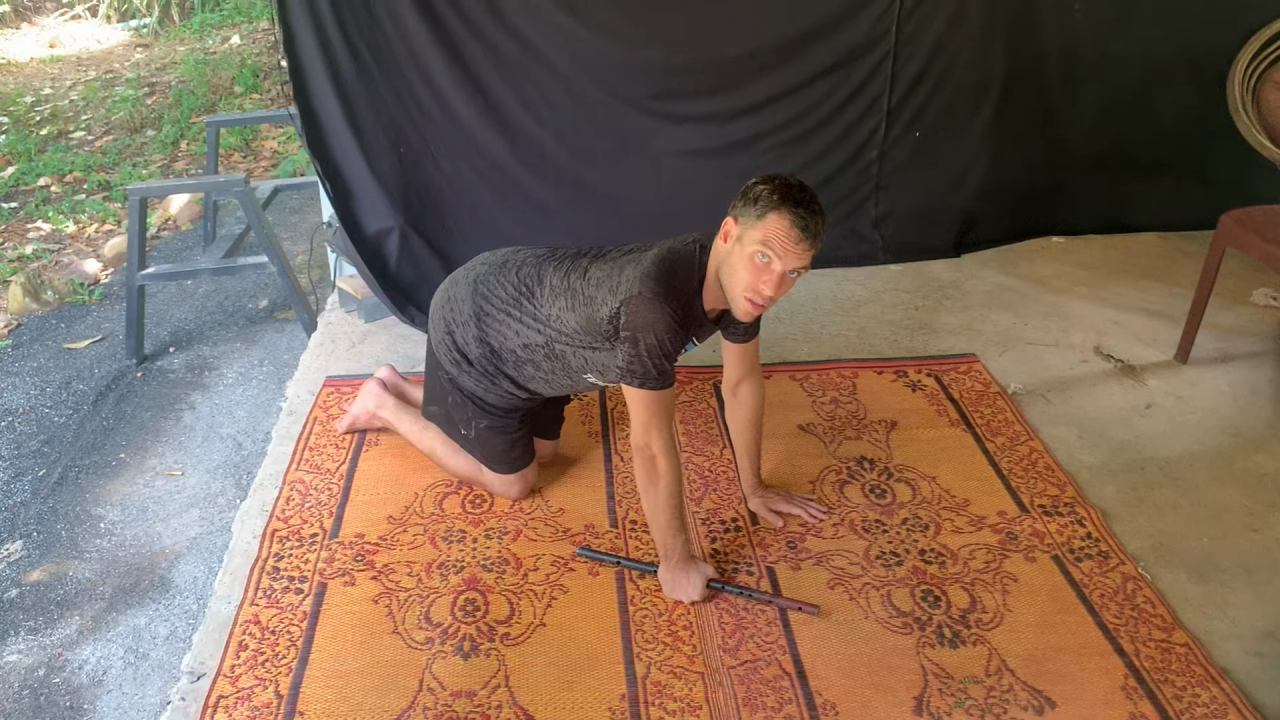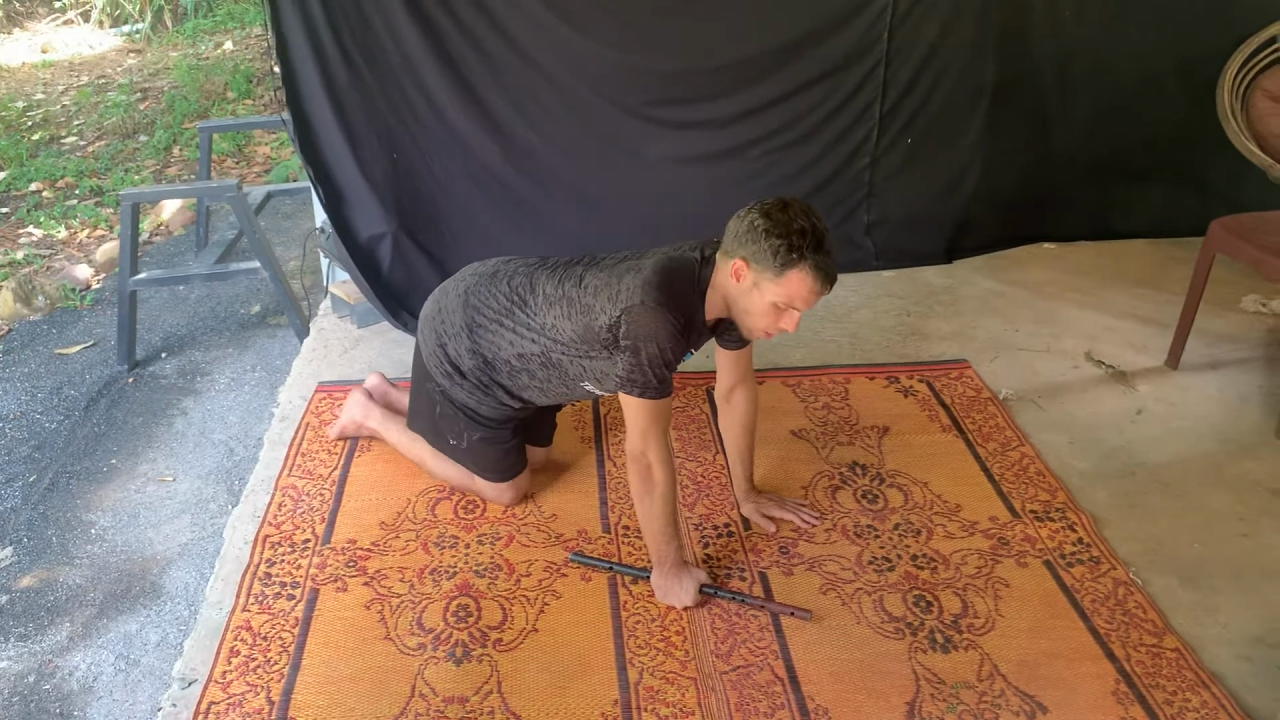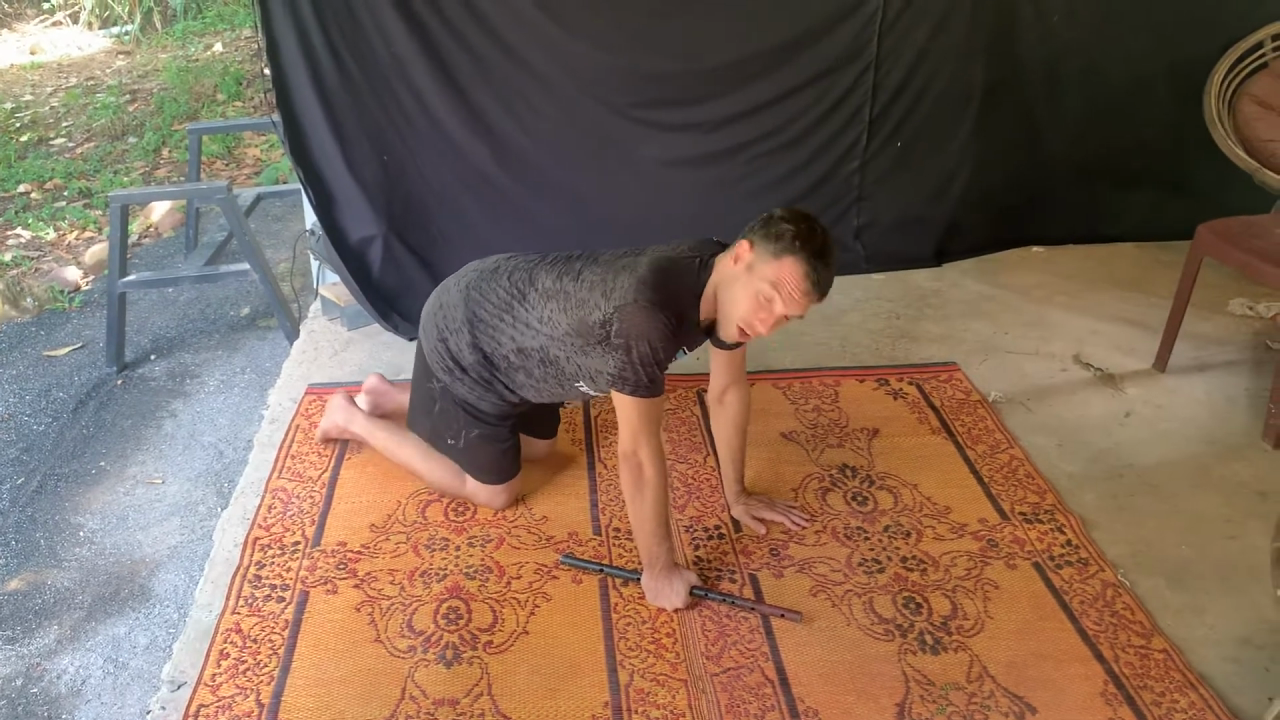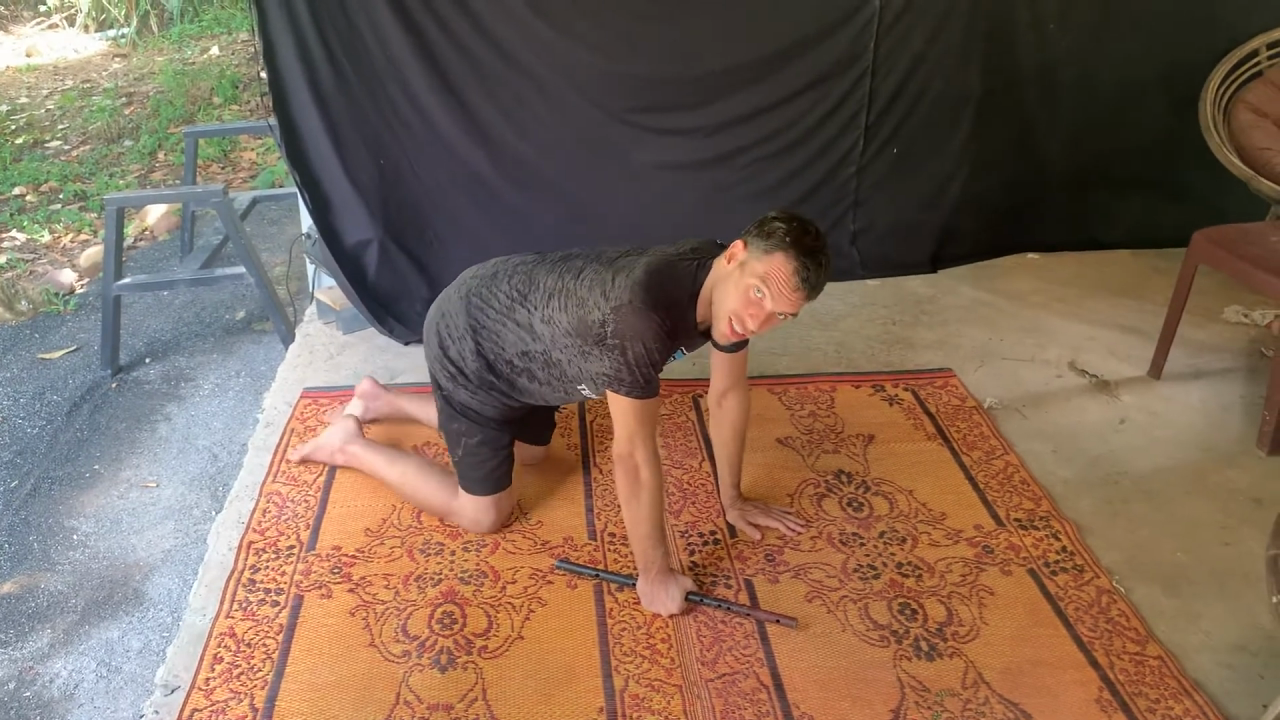
dt=1s
person 1, frame 1
left shoulder: (736, 275)
right shoulder: (652, 304)
left elbow: (743, 383)
right elbow: (652, 446)
left wrist: (753, 487)
right wrist: (676, 561)
left hip: (521, 317)
right hip: (472, 326)
left knee: (540, 450)
right knee: (512, 481)
left ankle: (402, 388)
right ankle: (383, 406)
person 1, frame 2
left shoulder: (726, 281)
right shoulder: (651, 317)
left elbow: (735, 388)
right elbow: (646, 454)
left wrist: (745, 493)
right wrist: (668, 567)
left hip: (506, 315)
right hip: (462, 338)
left knee: (531, 455)
right knee: (504, 487)
left ankle: (392, 395)
right ankle: (371, 414)
person 1, frame 3
left shoulder: (728, 282)
right shoulder: (646, 314)
left elbow: (727, 390)
right elbow: (638, 454)
left wrist: (736, 495)
right wrist: (659, 569)
left hip: (512, 314)
right hip: (464, 333)
left knee: (535, 446)
right knee: (495, 489)
left ankle: (389, 395)
right ankle: (354, 417)
person 1, frame 4
left shoulder: (727, 287)
right shoulder: (641, 313)
left elbow: (728, 394)
right elbow: (634, 455)
left wrist: (732, 499)
right wrist: (655, 574)
left hip: (514, 327)
right hip: (467, 339)
left knee: (529, 449)
right knee: (486, 513)
left ankle: (381, 400)
right ankle: (352, 444)
